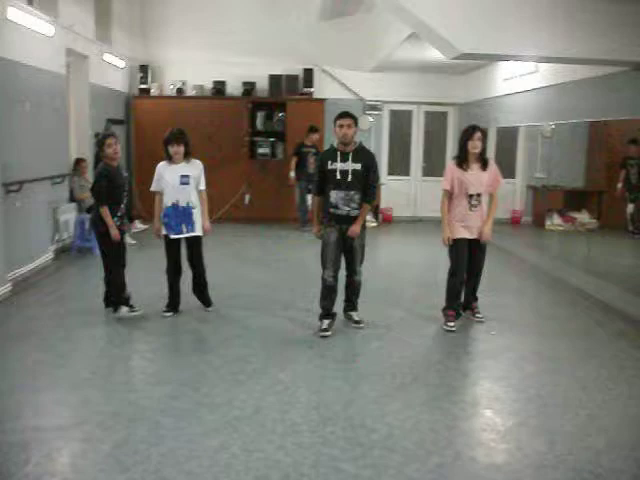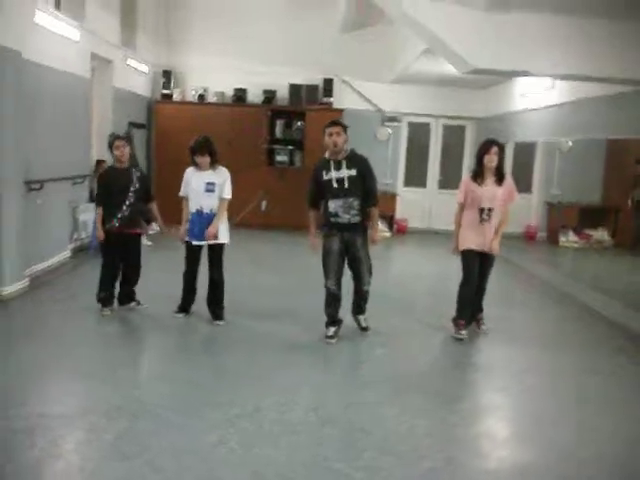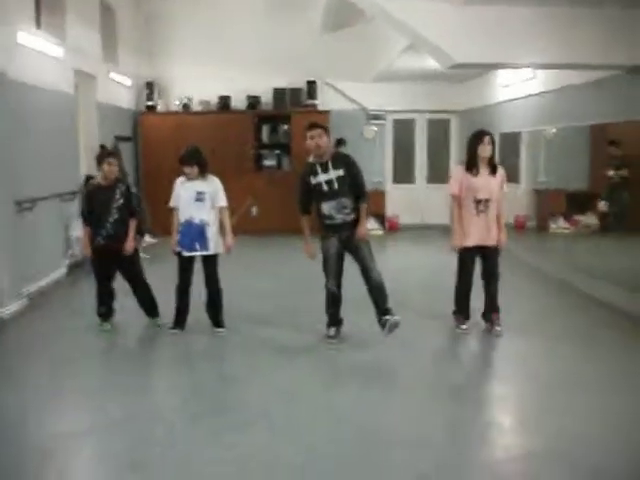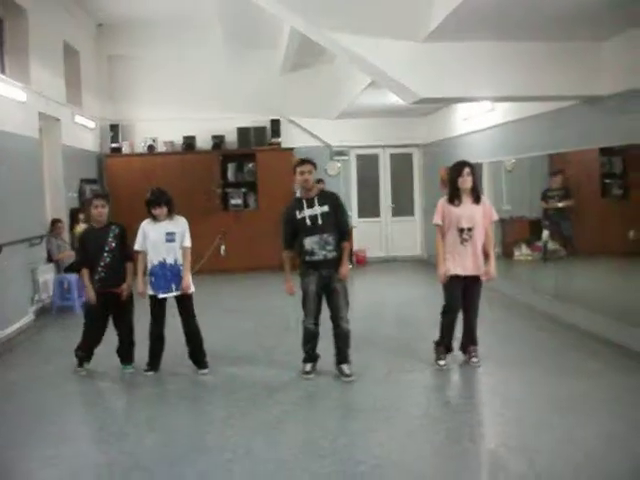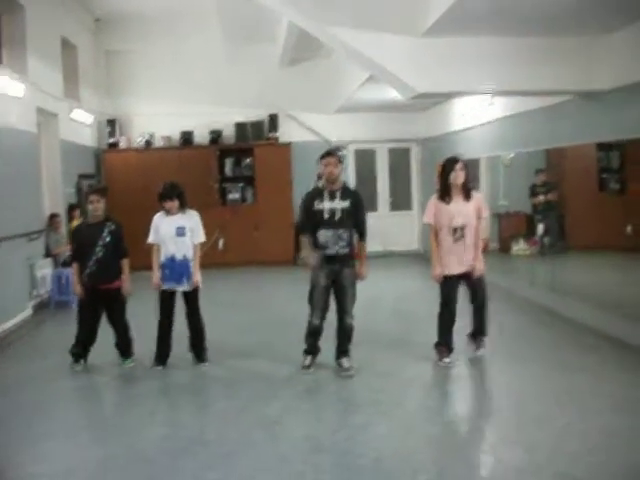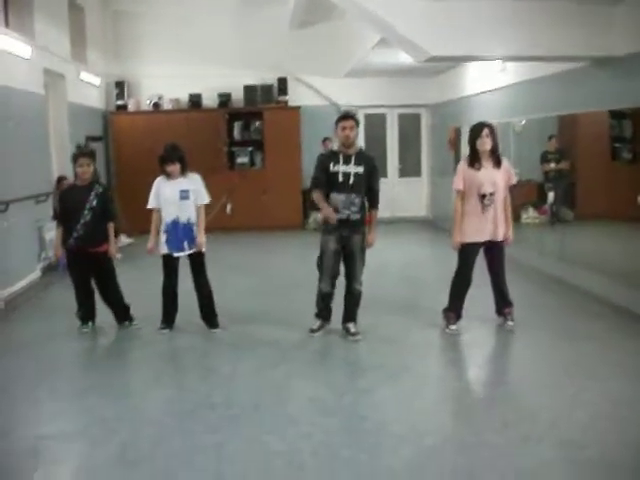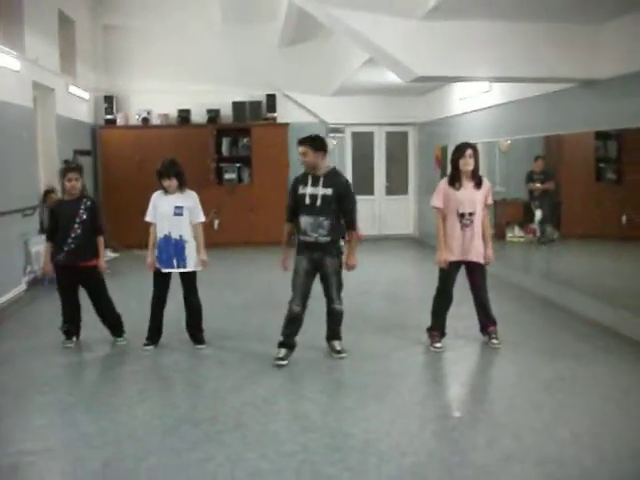
dt=0.5s
person 1, frame 1
left shoulder: (366, 157)
right shoulder: (327, 157)
left elbow: (370, 194)
right elbow: (319, 192)
left wrist: (358, 223)
right wrist: (316, 221)
left hip: (355, 224)
right hip: (331, 223)
left knee: (355, 271)
right knee: (329, 272)
left ankle: (351, 309)
right ankle: (326, 316)
person 1, frame 2
left shoulder: (360, 163)
right shoulder: (320, 168)
left elbow: (372, 197)
right elbow: (314, 204)
left wrist: (374, 227)
right wrist: (313, 233)
left hip: (357, 231)
right hip: (332, 233)
left knee: (363, 278)
right knee: (332, 281)
left ankle: (359, 312)
right ankle: (332, 322)
person 1, frame 3
left shoulder: (345, 161)
right shoulder: (307, 173)
left elbow: (361, 193)
right elbow: (305, 210)
left wrist: (363, 223)
right wrist: (307, 241)
left hip: (354, 228)
right hip: (330, 234)
left knee: (371, 271)
right knee: (332, 281)
left ankle: (385, 316)
right ankle: (333, 323)
person 1, frame 4
left shoulder: (332, 200)
right shoulder: (293, 208)
left elbow: (345, 233)
right elbow: (288, 245)
left wrist: (345, 263)
right wrist: (288, 277)
left hip: (335, 268)
right hip: (310, 271)
left knee: (341, 317)
right knee: (310, 319)
left ankle: (343, 362)
right ankle: (310, 359)
person 1, frame 5
left shoulder: (352, 197)
right shoulder: (311, 198)
left elbow: (361, 232)
right elbow: (304, 230)
left wrist: (362, 263)
right wrist: (307, 251)
left hip: (346, 264)
right hip: (321, 264)
left knee: (346, 313)
right knee: (317, 312)
left ankle: (343, 355)
right ankle: (311, 352)
person 1, frame 6
left shoulder: (367, 162)
right shoulder: (326, 159)
left elbow: (373, 199)
right elbow: (316, 189)
left wrist: (372, 230)
right wrist: (324, 207)
left hip: (356, 229)
right hip: (331, 229)
left knee: (354, 279)
right knee: (327, 277)
left ankle: (349, 321)
right ankle: (322, 316)
person 1, frame 7
left shoulder: (340, 183)
right shoulder: (299, 182)
left elbow: (350, 220)
right elbow: (291, 218)
left wrist: (351, 253)
right wrist: (285, 249)
left hip: (330, 251)
right hip: (304, 251)
left knee: (334, 299)
right knee: (297, 300)
left ankle: (334, 339)
right ankle: (286, 345)
person 2, frame 1
left shoulder: (490, 167)
right shoulder: (453, 167)
left elbow: (493, 199)
right elbow: (446, 199)
left wrist: (488, 224)
right wrist: (445, 227)
left hip: (480, 229)
right hip: (458, 228)
left knee: (476, 270)
right knee: (457, 270)
left ankle: (470, 303)
right ankle: (451, 311)
person 2, frame 2
left shoulder: (506, 182)
right shoulder: (469, 181)
left elbow: (504, 214)
right elbow: (460, 211)
left wrist: (497, 239)
right wrist: (456, 238)
left hip: (489, 241)
right hip: (469, 240)
left knee: (482, 281)
right knee: (469, 279)
left ankle: (476, 314)
right ankle: (460, 321)
person 2, frame 3
left shoulder: (499, 173)
right shoulder: (462, 173)
left elbow: (499, 205)
right elbow: (455, 205)
left wrist: (502, 231)
right wrist: (456, 234)
left hip: (490, 235)
right hip: (468, 235)
left knee: (492, 275)
right knee: (465, 276)
left ankle: (492, 315)
right ankle: (461, 315)
person 2, frame 4
left shoulder: (483, 203)
right shoulder: (445, 203)
left elbow: (488, 235)
right elbow: (440, 236)
left wrist: (491, 261)
right wrist: (441, 264)
left hip: (475, 265)
right hip: (453, 265)
left knee: (471, 309)
right knee: (452, 307)
left ankle: (470, 347)
right ankle: (442, 348)
person 2, frame 5
left shoulder: (475, 198)
right shoulder: (437, 201)
left elbow: (480, 230)
right elbow: (433, 235)
left wrist: (479, 258)
right wrist: (436, 264)
left hip: (471, 261)
right hip: (448, 263)
left knee: (480, 300)
right knee: (448, 307)
left ankle: (478, 336)
right ankle: (444, 347)
person 2, frame 6
left shoulder: (503, 165)
right shoulder: (465, 166)
left elbow: (506, 198)
right elbow: (459, 200)
left wrist: (509, 227)
right wrist: (456, 232)
left hip: (496, 230)
right hip: (471, 231)
left knee: (498, 272)
right knee: (464, 273)
left ankle: (505, 309)
right ankle: (452, 314)
person 2, frame 7
left shoulder: (483, 185)
right shoulder: (445, 185)
left elbow: (485, 217)
right elbow: (440, 220)
left wrist: (489, 246)
right wrist: (441, 249)
left hip: (475, 249)
right hip: (451, 250)
left knee: (480, 290)
right knee: (444, 291)
left ankle: (489, 328)
right ankle: (436, 332)
person 3, frame 1
left shoulder: (196, 166)
right shoulder: (161, 168)
left elbow: (202, 194)
right elbow: (158, 196)
left wrist: (206, 219)
right wrist: (156, 221)
left hip: (192, 221)
right hip: (170, 223)
left knee: (196, 261)
right knee: (172, 265)
left ankle: (204, 297)
right ankle: (173, 303)
person 3, frame 2
left shoulder: (222, 173)
right shoulder: (189, 173)
left elbow: (224, 203)
right elbow: (186, 201)
left wrist: (214, 226)
right wrist: (183, 225)
left hip: (216, 230)
right hip: (194, 228)
left knee: (216, 271)
right knee: (190, 269)
left ankle: (216, 311)
right ankle: (185, 305)
person 3, frame 3
left shoulder: (213, 183)
right shoulder: (179, 183)
left elbow: (222, 210)
right elbow: (176, 212)
left wrist: (228, 235)
right wrist: (174, 236)
left hip: (208, 240)
right hip: (185, 240)
left knee: (212, 280)
right knee: (183, 281)
left ankle: (217, 320)
right ankle: (179, 320)
person 3, frame 4
left shoulder: (180, 222)
right shoulder: (145, 226)
left elbow: (186, 251)
right elbow: (141, 255)
left wrist: (186, 277)
right wrist: (140, 280)
left hip: (179, 279)
right hip: (156, 281)
left knee: (189, 320)
right knee: (156, 323)
left ankle: (199, 360)
right ankle: (153, 362)
person 3, frame 5
left shoulder: (192, 217)
right shoulder: (158, 219)
left elbow: (197, 246)
right elbow: (156, 248)
left wrist: (196, 272)
right wrist: (155, 273)
left hip: (188, 275)
right hip: (166, 276)
left knee: (193, 314)
right knee: (165, 316)
left ankle: (199, 352)
right ankle: (161, 356)
person 3, frame 6
left shoulder: (194, 180)
right shoulder: (159, 183)
left elbow: (200, 209)
right elbow: (156, 213)
left wrist: (201, 235)
right wrist: (153, 238)
left hip: (192, 238)
right hip: (169, 240)
left knee: (201, 279)
right knee: (169, 281)
left ankle: (210, 318)
right ankle: (168, 319)
person 3, frame 7
left shoulder: (190, 197)
right shoulder: (156, 197)
left elbow: (198, 226)
right elbow: (153, 227)
left wrist: (201, 251)
right wrist: (150, 253)
left hip: (186, 255)
right hip: (162, 255)
left knee: (191, 295)
right knee: (158, 296)
left ankle: (196, 334)
right ankle: (153, 336)
person 4, frame 1
left shoulder: (117, 169)
right shoulder: (103, 172)
right elbow: (101, 202)
right wrist: (111, 227)
left hip: (117, 224)
right hip: (106, 226)
left knee: (117, 264)
right knee: (114, 264)
left ankle: (113, 299)
right ankle: (122, 304)
person 4, frame 2
left shoulder: (138, 174)
right shoulder: (106, 175)
left elbow: (148, 199)
right elbow: (100, 203)
left wrist: (158, 220)
right wrist: (99, 227)
left hip: (133, 229)
right hip: (112, 229)
left knee: (133, 266)
right knee: (111, 266)
left ankle: (127, 298)
right ankle: (105, 301)
person 4, frame 3
left shoulder: (123, 188)
right shoulder: (91, 191)
left elbow: (132, 215)
right elbow: (87, 221)
left wrist: (131, 239)
right wrist: (86, 244)
left hip: (124, 244)
right hip: (101, 246)
left knee: (137, 280)
right knee: (103, 282)
left ankle: (153, 313)
right ankle: (105, 315)
person 4, frame 4
left shoulder: (119, 230)
right shoulder: (86, 235)
left elbow: (128, 258)
right elbow: (83, 265)
left wrist: (128, 282)
right wrist: (89, 289)
left hip: (120, 288)
right hip: (97, 290)
left knee: (125, 326)
right knee: (93, 326)
left ankle: (127, 360)
right ankle: (82, 358)
person 4, frame 5
left shoulder: (114, 226)
right shoulder: (80, 230)
left elbow: (123, 255)
right elbow: (75, 259)
left wrist: (126, 279)
right wrist: (76, 282)
left hip: (112, 284)
right hip: (88, 285)
left knee: (119, 321)
right knee: (86, 322)
left ankle: (126, 354)
right ankle: (79, 356)
person 4, frame 6
left shoulder: (100, 190)
right shoulder: (66, 193)
left elbow: (109, 219)
right elbow: (61, 222)
left wrist: (112, 243)
right wrist: (59, 245)
left hip: (99, 247)
right hip: (75, 249)
left knee: (108, 284)
right knee: (81, 286)
left ankle: (124, 317)
right ankle: (86, 319)
person 4, frame 7
left shoulder: (90, 204)
right shoulder: (56, 208)
left elbow: (98, 232)
right elbow: (50, 237)
left wrist: (101, 257)
right wrist: (47, 261)
left hip: (89, 262)
right hip: (64, 263)
left knee: (101, 298)
right knee: (69, 300)
left ankle: (117, 331)
right ankle: (71, 333)
